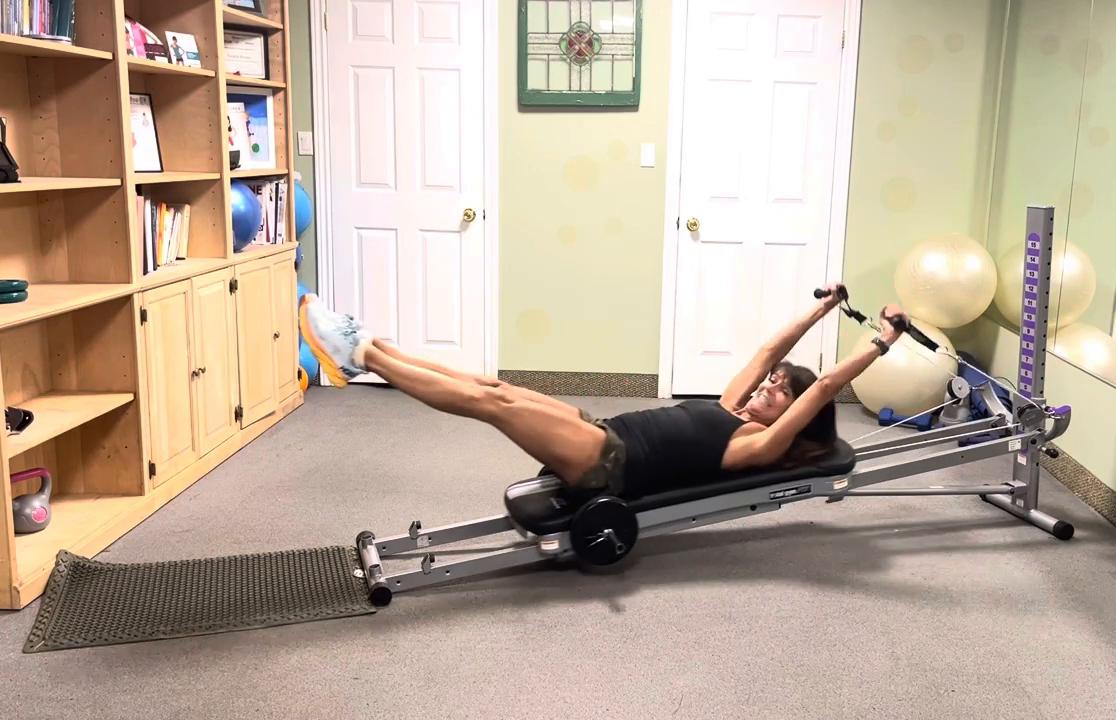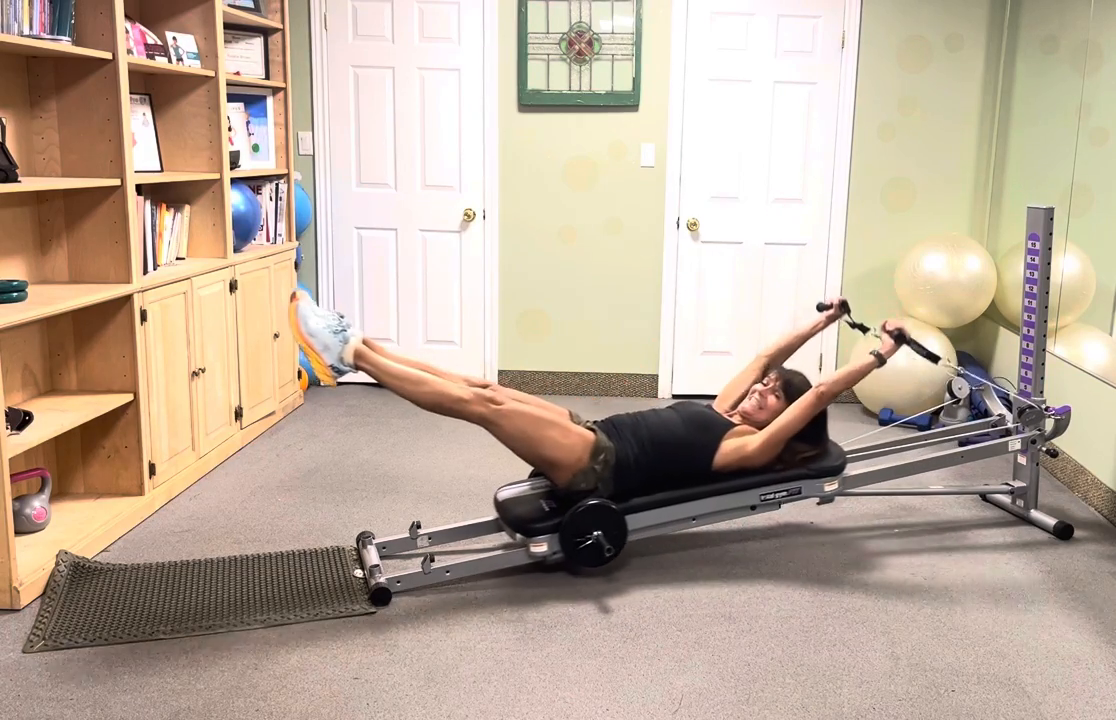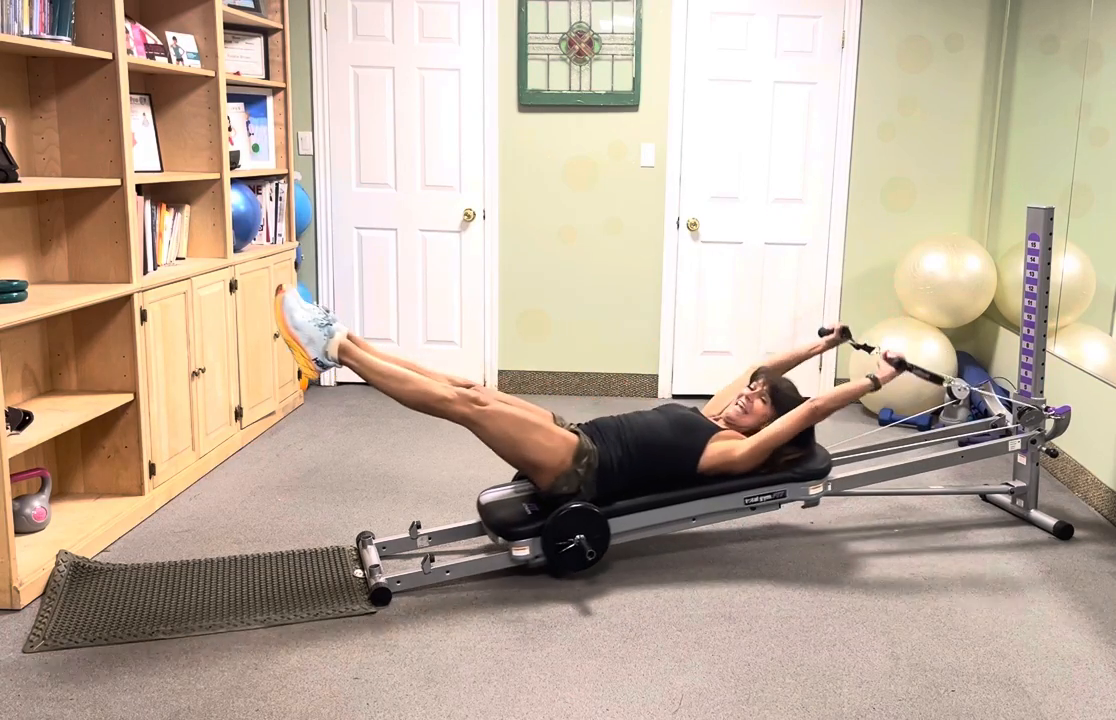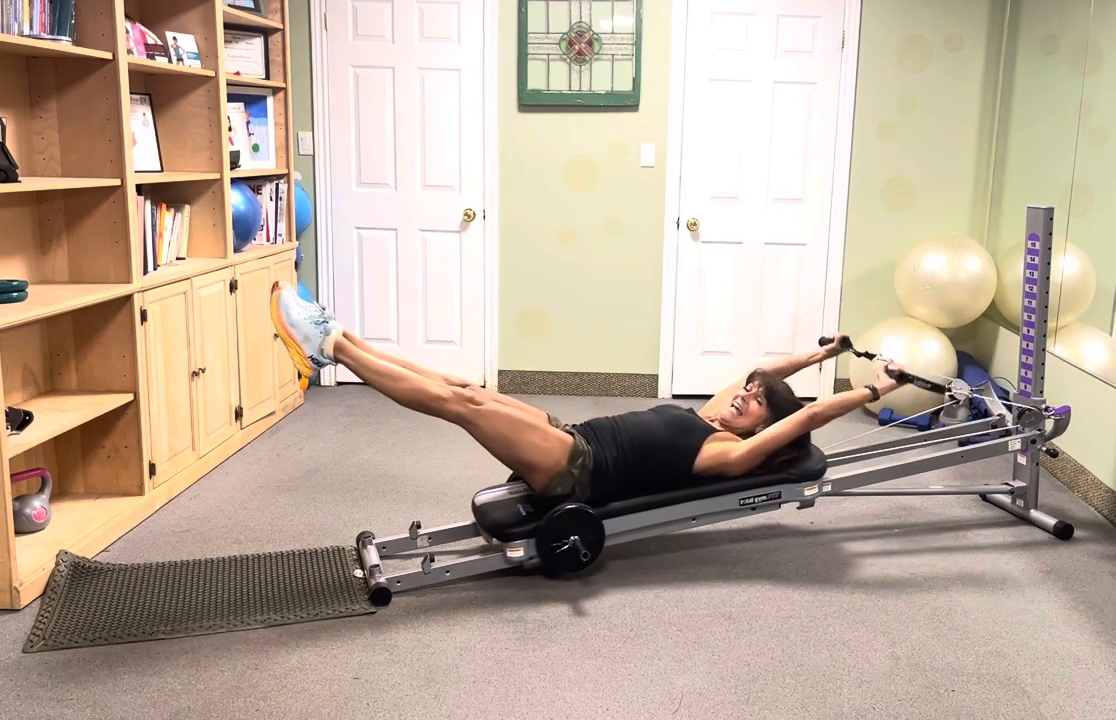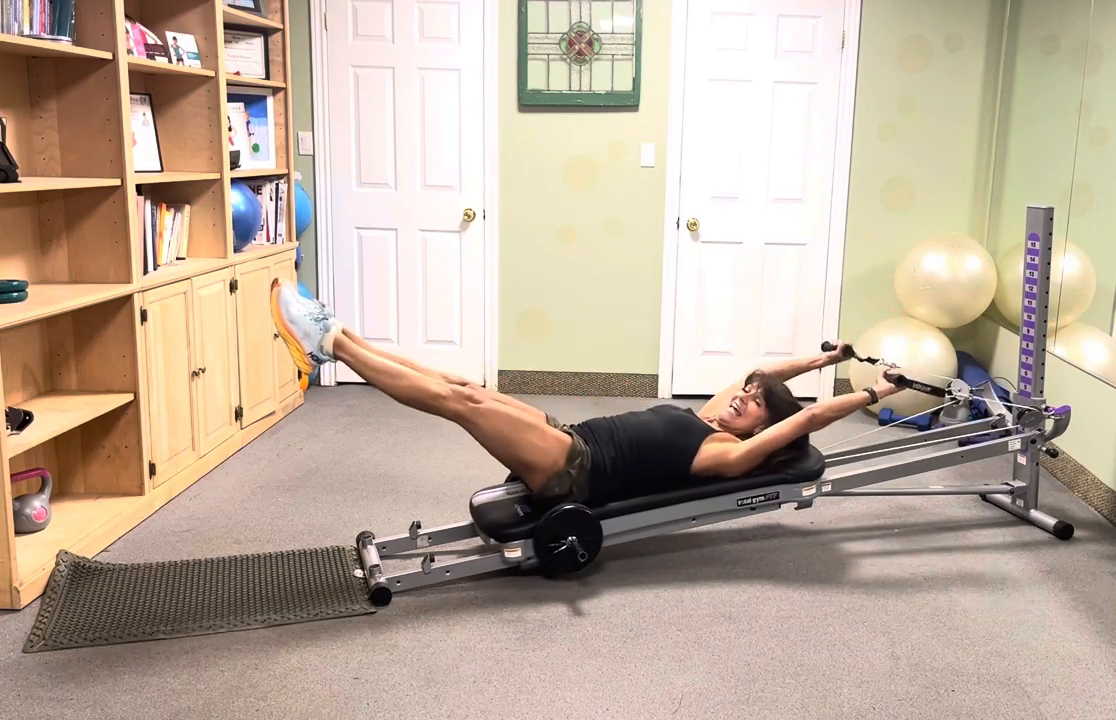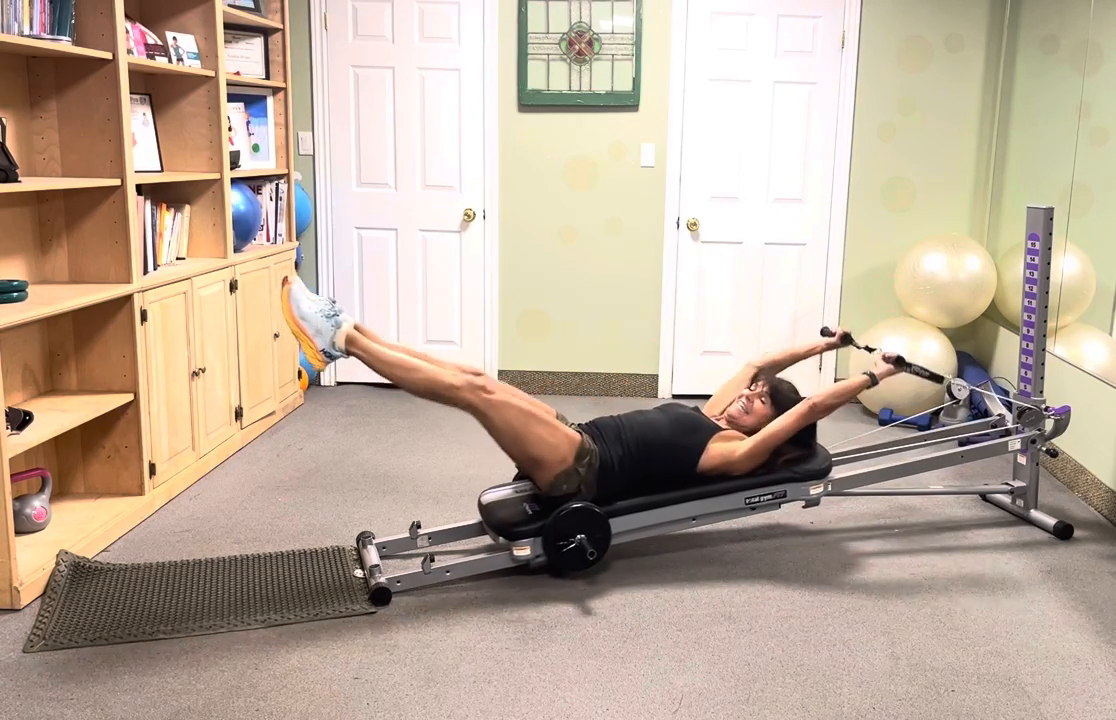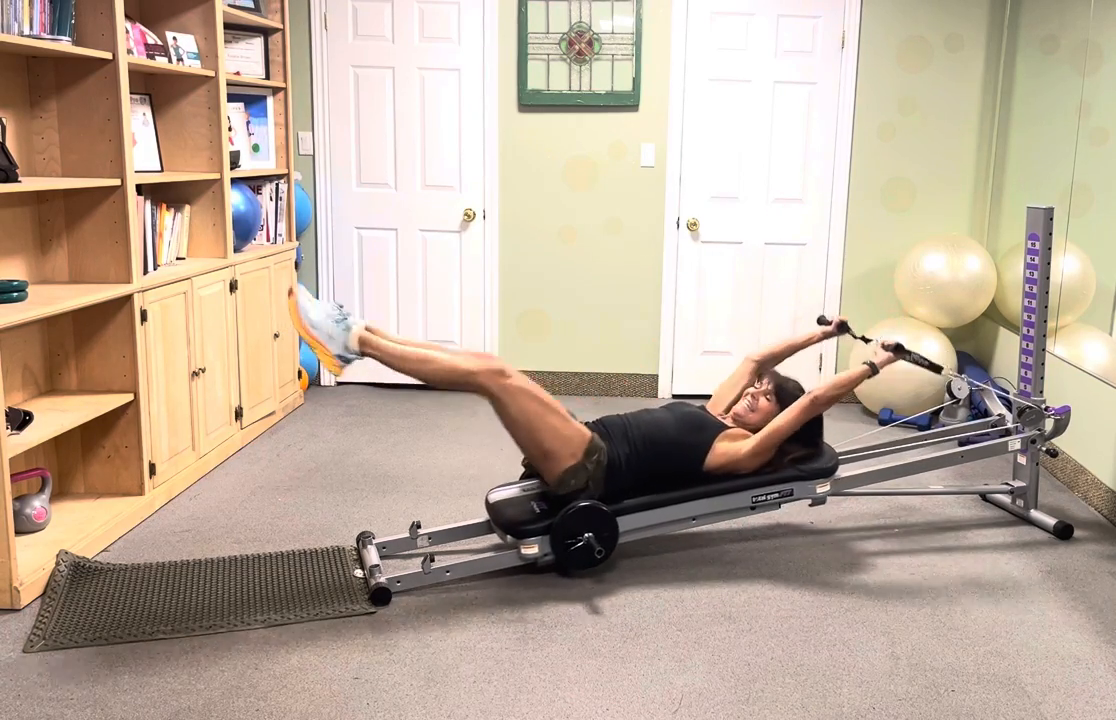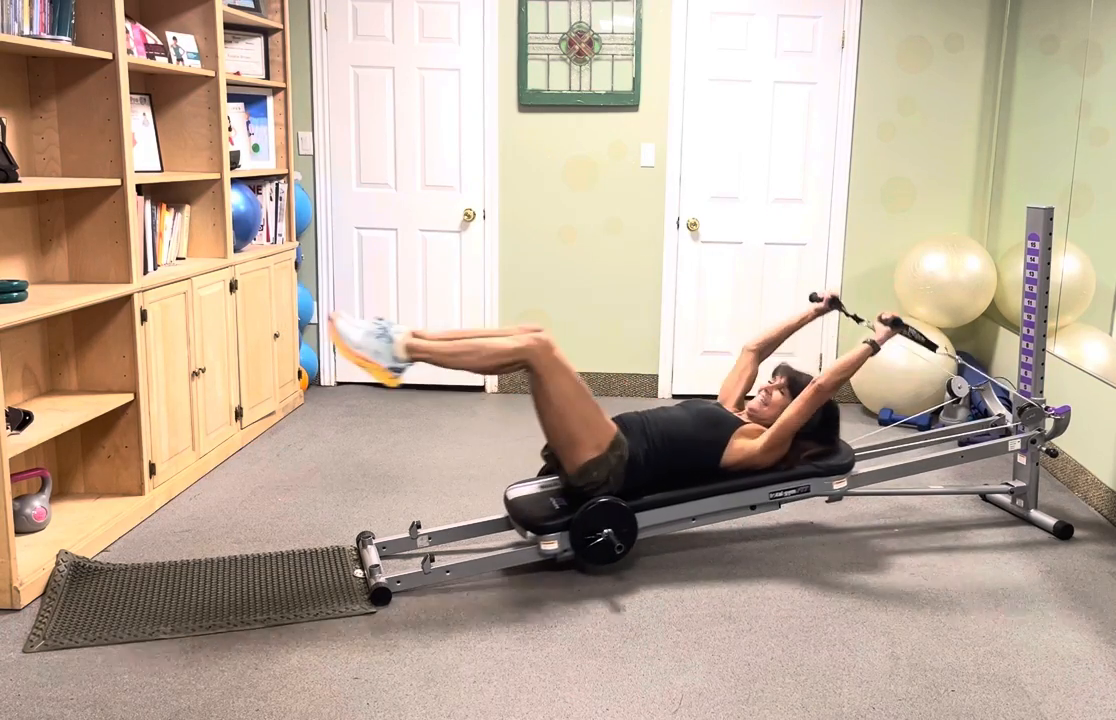
dt=0.1s
person 1, frame 1
left shoulder: (762, 447)
right shoulder: (731, 413)
left elbow: (823, 387)
right elbow: (770, 351)
left wrist: (880, 343)
right wrist: (822, 308)
left hip: (610, 466)
right hip: (605, 437)
left knee: (492, 400)
right knee: (491, 385)
left ankle: (362, 356)
right ankle: (366, 351)
person 1, frame 2
left shoulder: (753, 448)
right shoulder: (724, 416)
left elbow: (819, 393)
right elbow: (766, 358)
left wrist: (880, 355)
right wrist: (824, 320)
left hip: (601, 468)
right hip: (598, 438)
left knee: (481, 401)
right knee: (481, 386)
left ankle: (352, 354)
right ankle: (357, 350)
person 1, frame 3
left shoulder: (739, 453)
right shoulder: (712, 420)
left elbow: (806, 409)
right elbow: (759, 369)
left wrist: (872, 379)
right wrist: (821, 344)
left hip: (584, 470)
right hip: (579, 440)
left knee: (467, 403)
right knee: (468, 388)
left ankle: (336, 350)
right ankle: (341, 344)
person 1, frame 4
left shoulder: (734, 454)
right shoulder: (707, 421)
left elbow: (805, 415)
right elbow: (759, 371)
left wrist: (872, 391)
right wrist: (823, 353)
left hip: (579, 471)
right hip: (574, 440)
left knee: (461, 402)
right knee: (462, 388)
left ankle: (332, 346)
right ankle: (338, 341)
person 1, frame 5
left shoulder: (734, 454)
right shoulder: (707, 422)
left elbow: (807, 417)
right elbow: (759, 373)
left wrist: (872, 392)
right wrist: (826, 358)
left hip: (578, 473)
right hip: (574, 444)
left knee: (462, 398)
right knee: (463, 386)
left ankle: (331, 343)
right ankle: (335, 338)
person 1, frame 6
left shoulder: (739, 452)
right shoulder: (711, 420)
left elbow: (807, 407)
right elbow: (757, 365)
left wrist: (870, 378)
right wrist: (824, 346)
left hip: (584, 472)
right hip: (580, 442)
left knee: (475, 390)
right knee: (475, 378)
left ankle: (344, 338)
right ankle: (348, 335)
person 1, frame 7
left shoulder: (750, 451)
right shoulder: (716, 419)
left elbow: (810, 403)
right elbow: (754, 361)
left wrist: (871, 366)
right wrist: (822, 334)
left hip: (590, 472)
right hip: (588, 451)
left knee: (493, 372)
right knee: (492, 359)
left ankle: (358, 342)
right ankle: (363, 335)
person 1, frame 8
left shoulder: (763, 446)
right shoulder: (730, 413)
left elbow: (818, 388)
right elbow: (754, 349)
left wrist: (872, 344)
right wrist: (814, 312)
left hip: (608, 467)
right hip: (605, 446)
left knee: (536, 347)
right knee: (530, 336)
left ankle: (401, 349)
right ankle: (403, 341)
